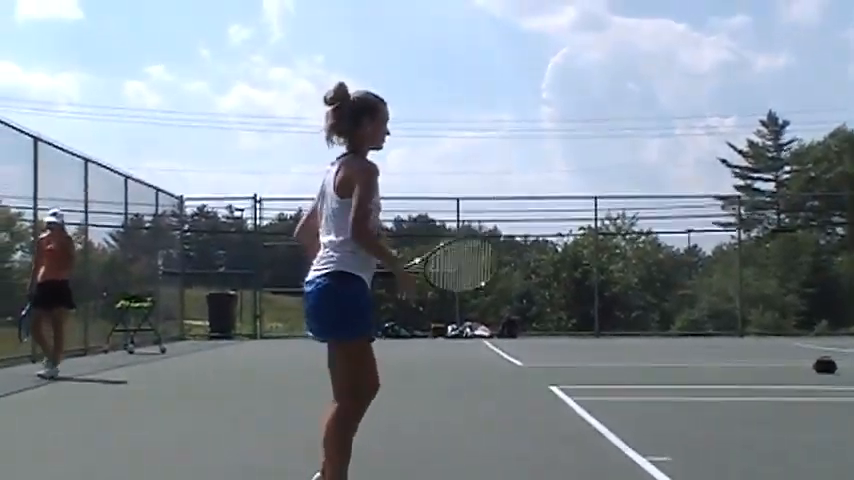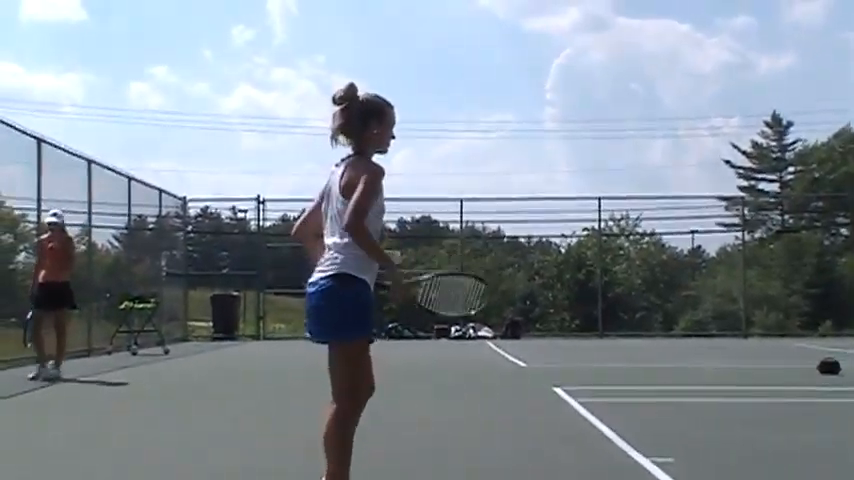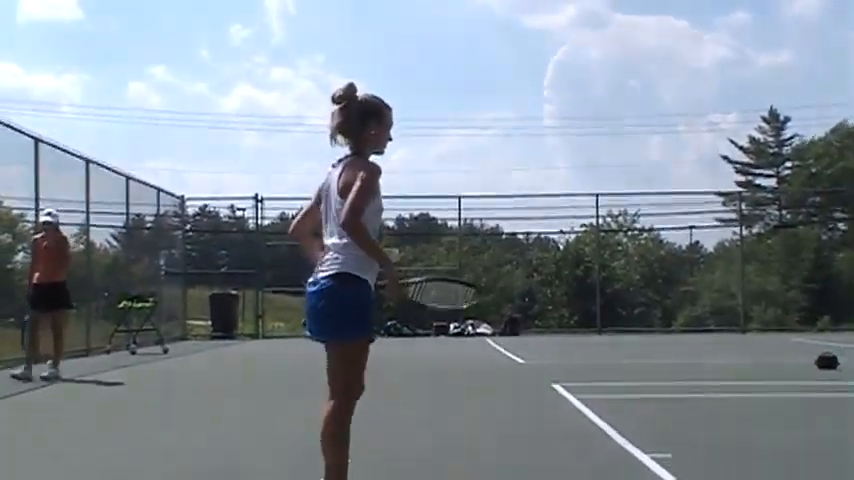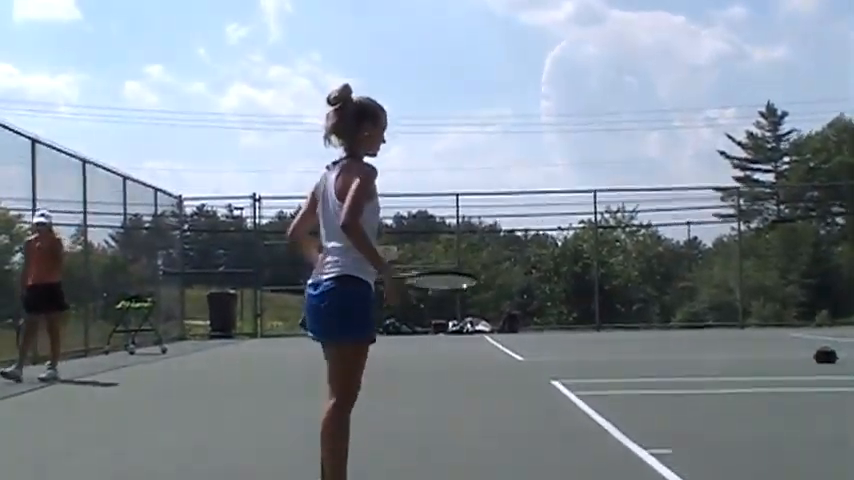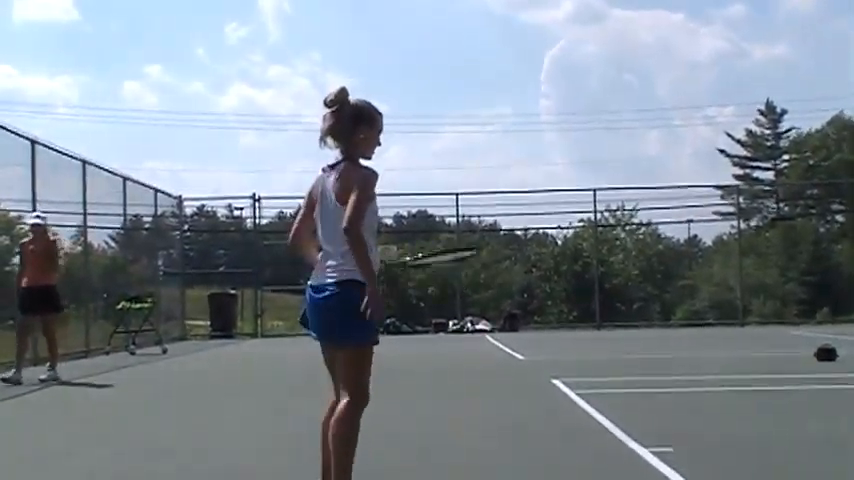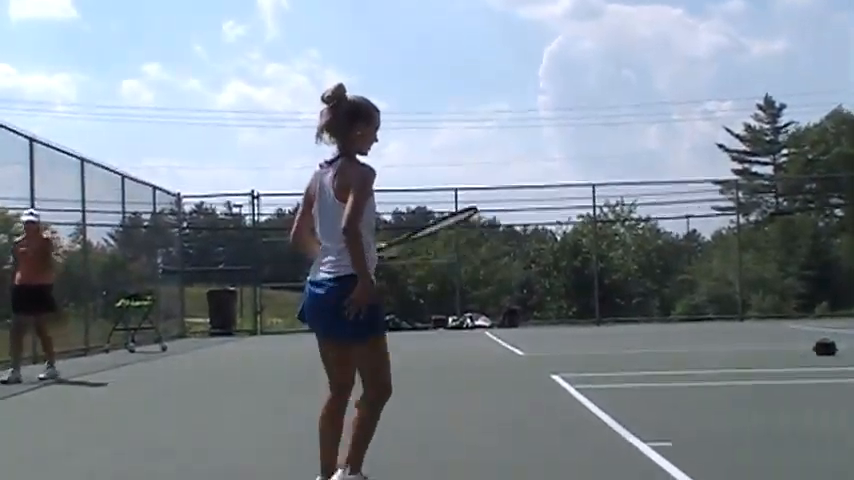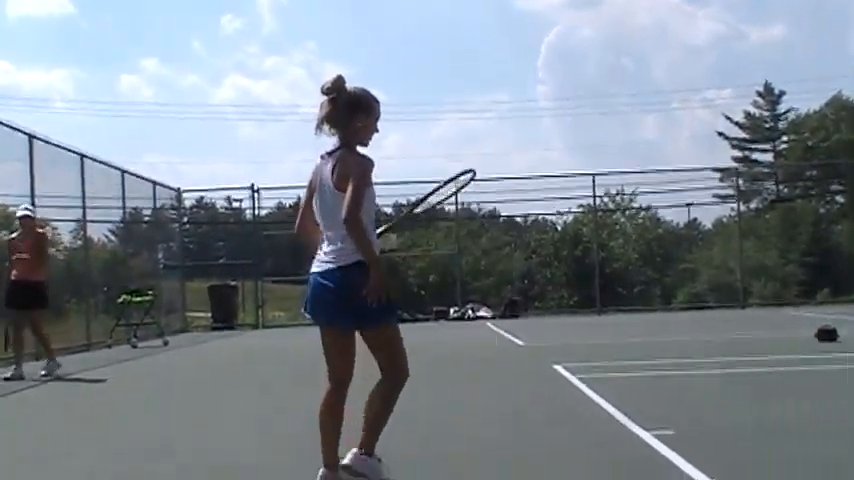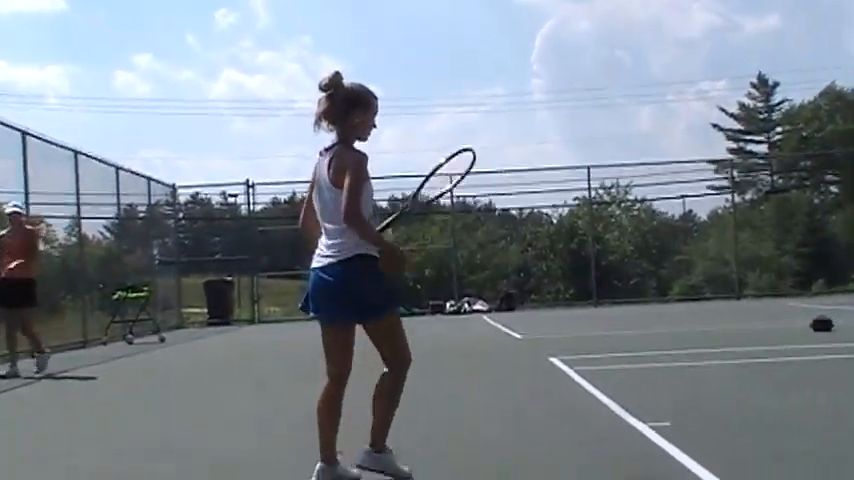
dt=0.1s
person 1, frame 1
left shoulder: (335, 171)
right shoulder: (363, 169)
left elbow: (303, 234)
right elbow: (360, 232)
right wrist: (397, 266)
left hip: (325, 284)
right hip: (343, 287)
left knee: (364, 389)
right knee: (349, 398)
person 1, frame 2
left shoulder: (339, 173)
right shoulder: (369, 171)
left elbow: (302, 231)
right elbow: (354, 224)
right wrist: (390, 267)
left hip: (327, 285)
right hip: (345, 289)
left knee: (358, 391)
right knee: (348, 398)
person 1, frame 3
left shoulder: (335, 173)
right shoulder: (366, 170)
left elbow: (299, 230)
right elbow: (351, 222)
right wrist: (387, 265)
left hip: (326, 285)
right hip: (346, 288)
left knee: (347, 392)
right knee: (343, 396)
person 1, frame 4
left shoulder: (326, 177)
right shoulder: (363, 172)
left elbow: (297, 234)
right elbow: (349, 223)
right wrist: (384, 270)
left hip: (322, 288)
right hip: (348, 289)
left knee: (342, 394)
right knee: (344, 396)
person 1, frame 5
left shoulder: (322, 179)
right shoulder: (363, 176)
left elbow: (298, 238)
right elbow: (351, 229)
right wrist: (372, 281)
left hip: (323, 290)
right hip: (349, 292)
left knee: (345, 394)
right knee: (354, 398)
person 1, frame 6
left shoulder: (319, 175)
right shoulder: (360, 172)
left elbow: (299, 235)
right elbow: (350, 227)
right wrist: (365, 279)
left hip: (320, 287)
right hip: (348, 287)
left knee: (339, 390)
right knee: (378, 388)
person 1, frame 7
left shoulder: (321, 167)
right shoulder: (358, 163)
left elbow: (304, 228)
right elbow: (351, 218)
right wrist: (376, 266)
left hip: (323, 277)
right hip: (354, 277)
left knee: (338, 381)
right knee: (395, 371)
person 1, frame 8
left shoulder: (322, 161)
right shoulder: (353, 159)
left elbow: (307, 223)
right elbow: (351, 215)
right wrist: (387, 247)
left hip: (323, 272)
right hip: (355, 269)
left knee: (337, 373)
right knee: (398, 361)
person 2, frame 1
left shoulder: (66, 240)
right shoulder: (41, 240)
left elbow: (69, 264)
right elbow: (37, 264)
right wrist: (31, 286)
left hip: (59, 285)
right hip: (42, 285)
left knee: (58, 328)
right knee: (35, 327)
left ankle: (53, 366)
right ankle: (51, 357)
person 2, frame 2
left shoulder: (66, 241)
right shoulder: (42, 241)
left elbow: (70, 265)
right elbow: (38, 265)
right wrist: (33, 287)
left hip: (60, 286)
right hip: (43, 286)
left knee: (60, 330)
right knee: (36, 328)
left ankle: (56, 367)
right ankle: (42, 366)
person 2, frame 3
left shoulder: (61, 240)
right shoulder: (36, 240)
left elbow: (65, 264)
right elbow: (33, 264)
right wrist: (29, 286)
left hip: (56, 286)
right hip: (39, 286)
left knee: (57, 330)
right knee: (33, 328)
left ankle: (55, 367)
right ankle: (27, 368)
person 2, frame 4
left shoulder: (55, 242)
right shoulder: (29, 242)
left elbow: (59, 265)
right elbow: (27, 266)
right wrist: (23, 287)
left hip: (52, 287)
right hip: (33, 288)
left knee: (53, 331)
right knee: (28, 331)
left ankle: (53, 368)
right ankle: (18, 368)
person 2, frame 5
left shoulder: (50, 243)
right shoulder: (24, 245)
left elbow: (54, 267)
right elbow: (22, 269)
right wrist: (18, 290)
left hip: (46, 289)
right hip: (28, 290)
left knee: (49, 332)
right knee: (21, 332)
left ankle: (53, 370)
right ankle: (17, 372)
person 2, frame 6
left shoulder: (45, 241)
right shoulder: (18, 243)
left elbow: (48, 265)
right elbow: (16, 267)
right wrist: (14, 288)
left hip: (39, 288)
right hip: (21, 288)
left knee: (41, 331)
right knee: (16, 332)
left ankle: (51, 367)
right ankle: (15, 371)
person 2, frame 7
left shoulder: (40, 236)
right shoulder: (13, 239)
left elbow: (43, 260)
right elbow: (11, 264)
left wrist: (27, 258)
right wrist: (9, 285)
left hip: (34, 284)
right hip: (17, 284)
left knee: (36, 328)
right knee: (16, 329)
left ankle: (52, 360)
right ankle: (17, 368)
person 2, frame 8
left shoulder: (30, 233)
left elbow: (33, 256)
left wrist: (19, 263)
left hip: (24, 282)
left knee: (25, 325)
left ankle: (41, 352)
